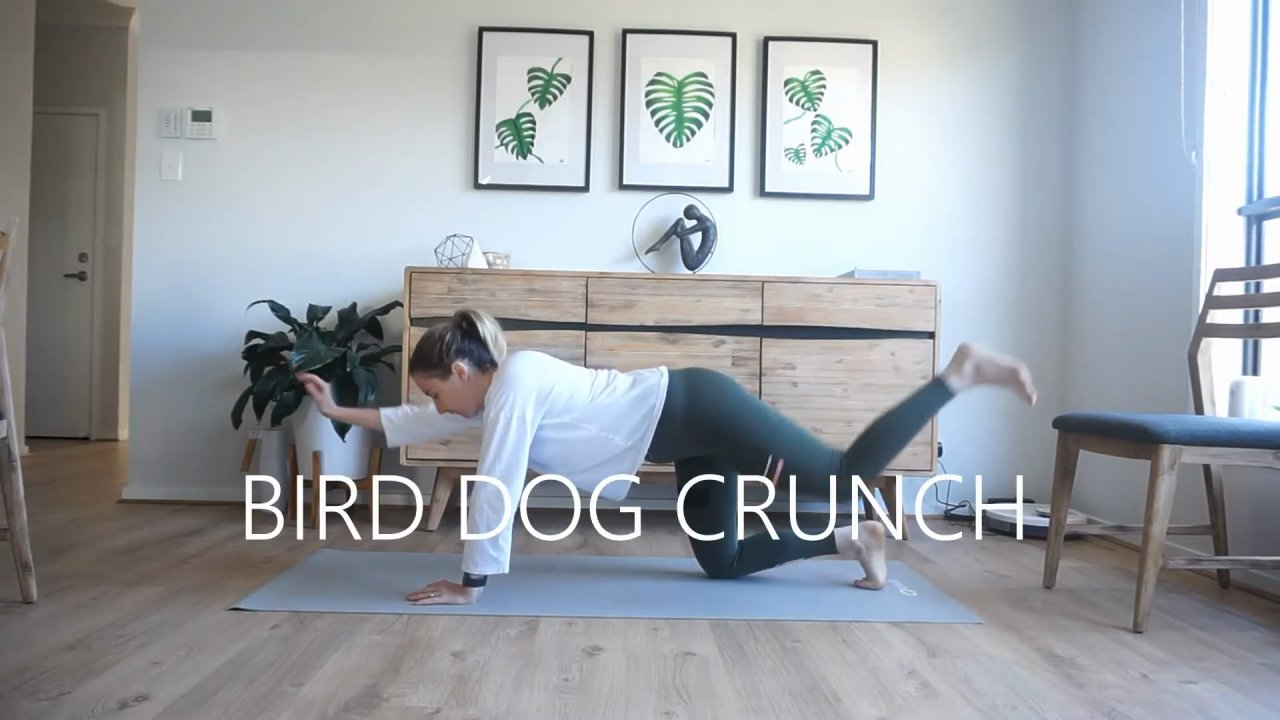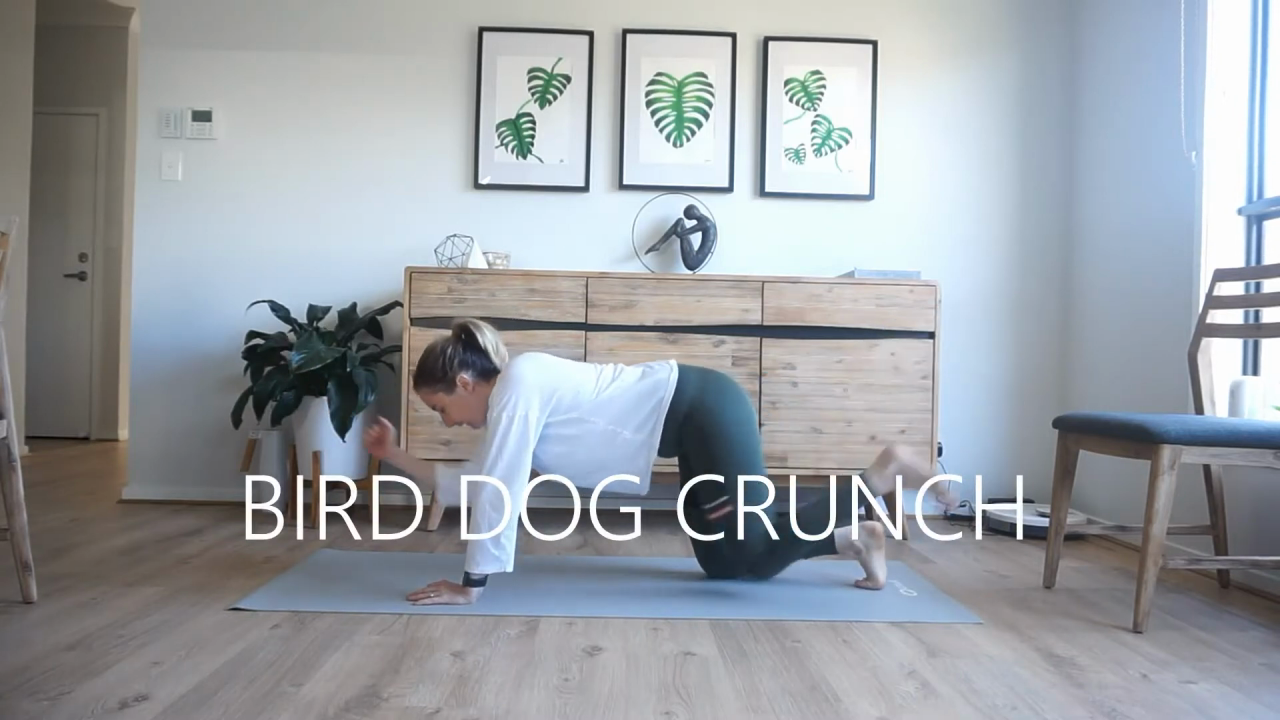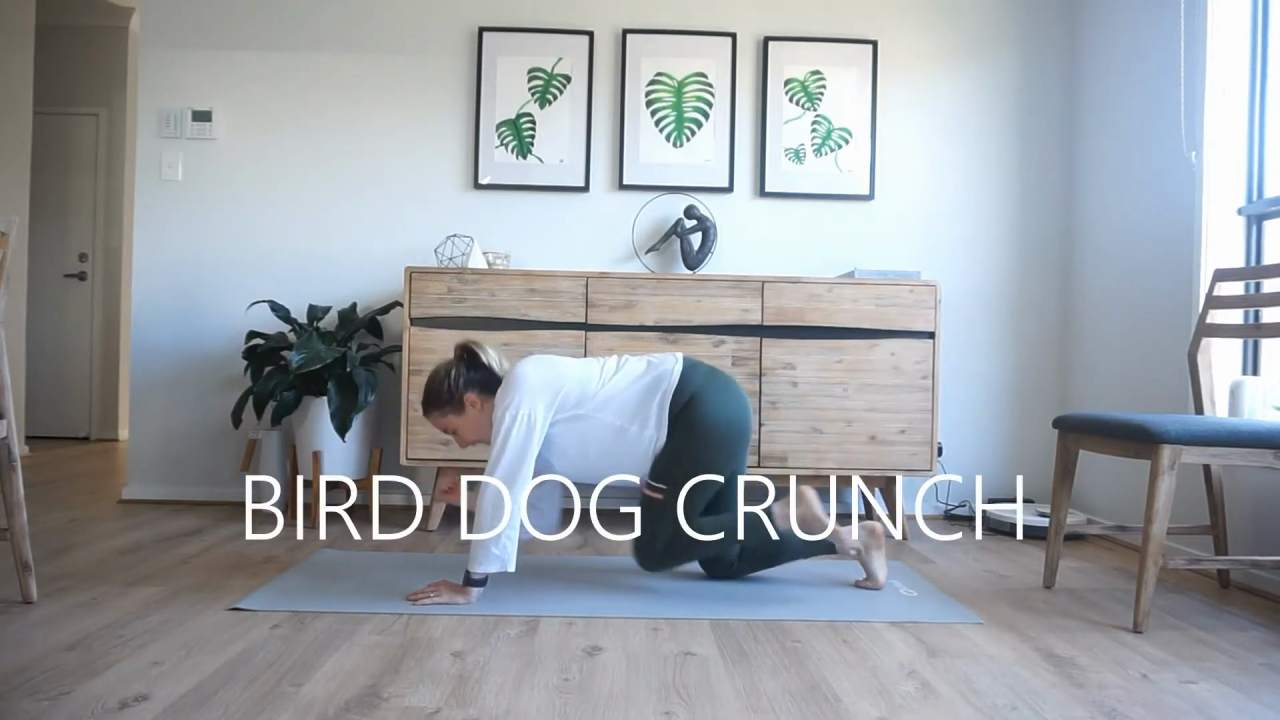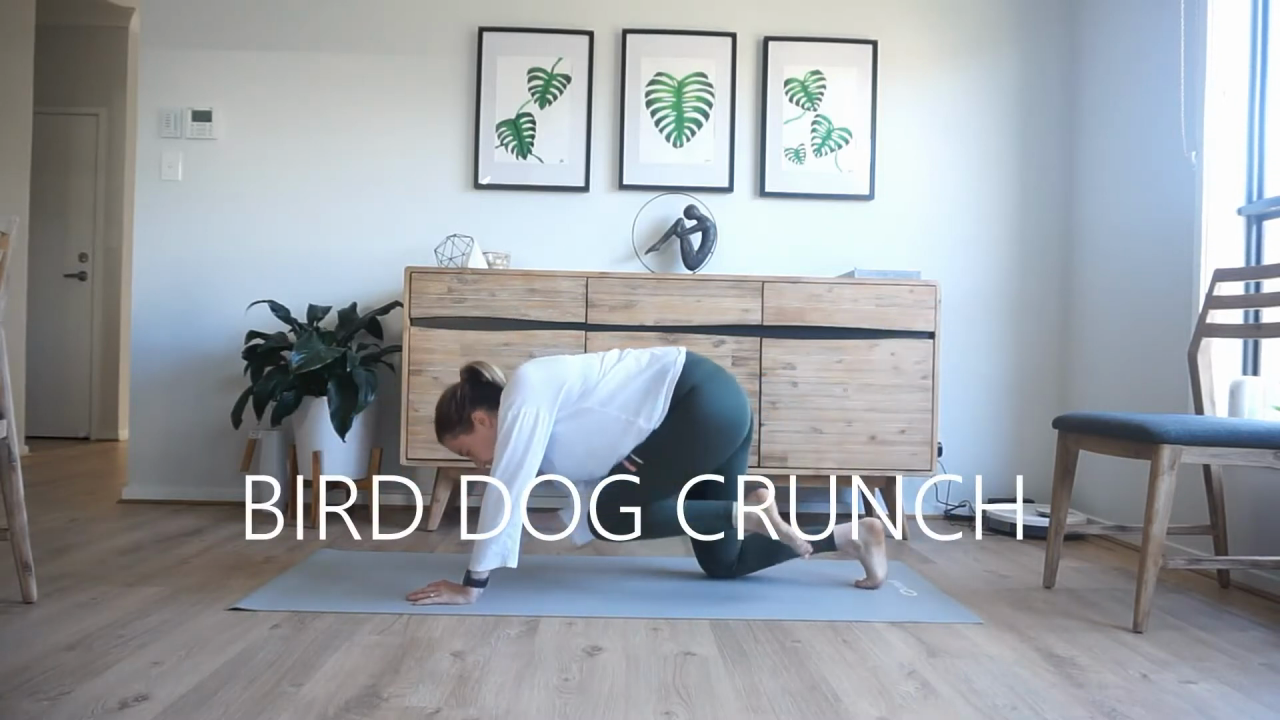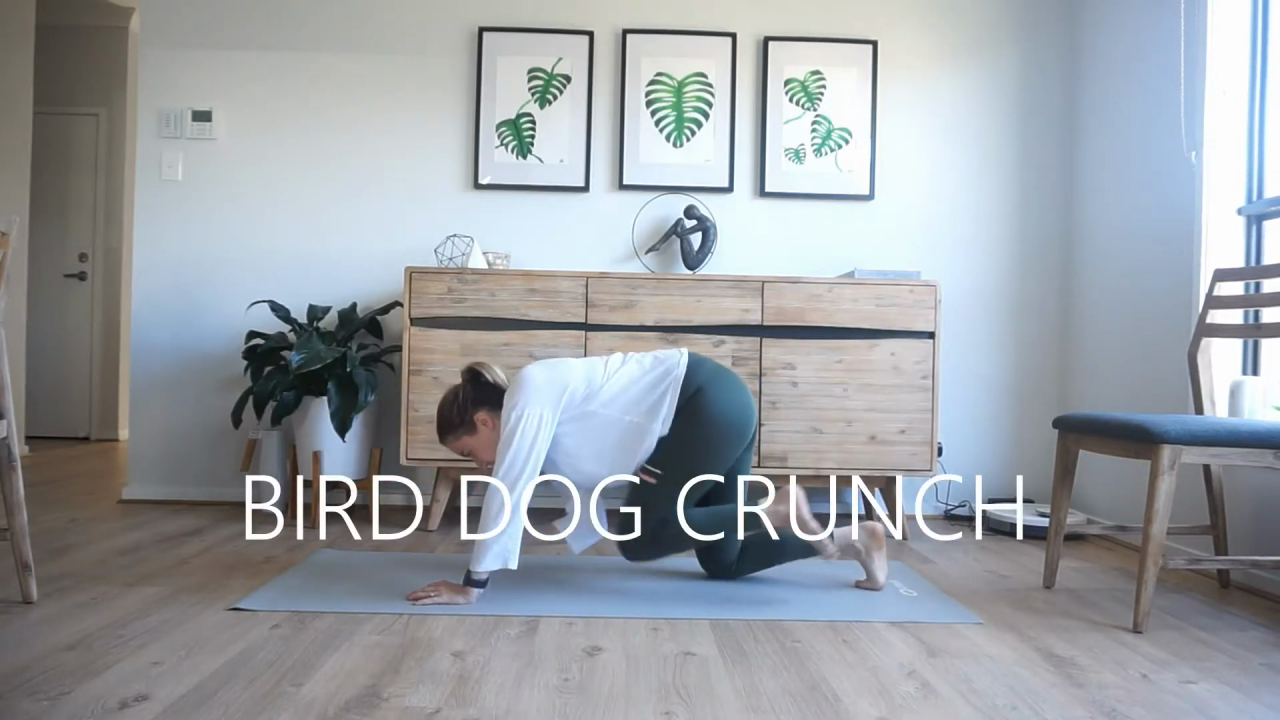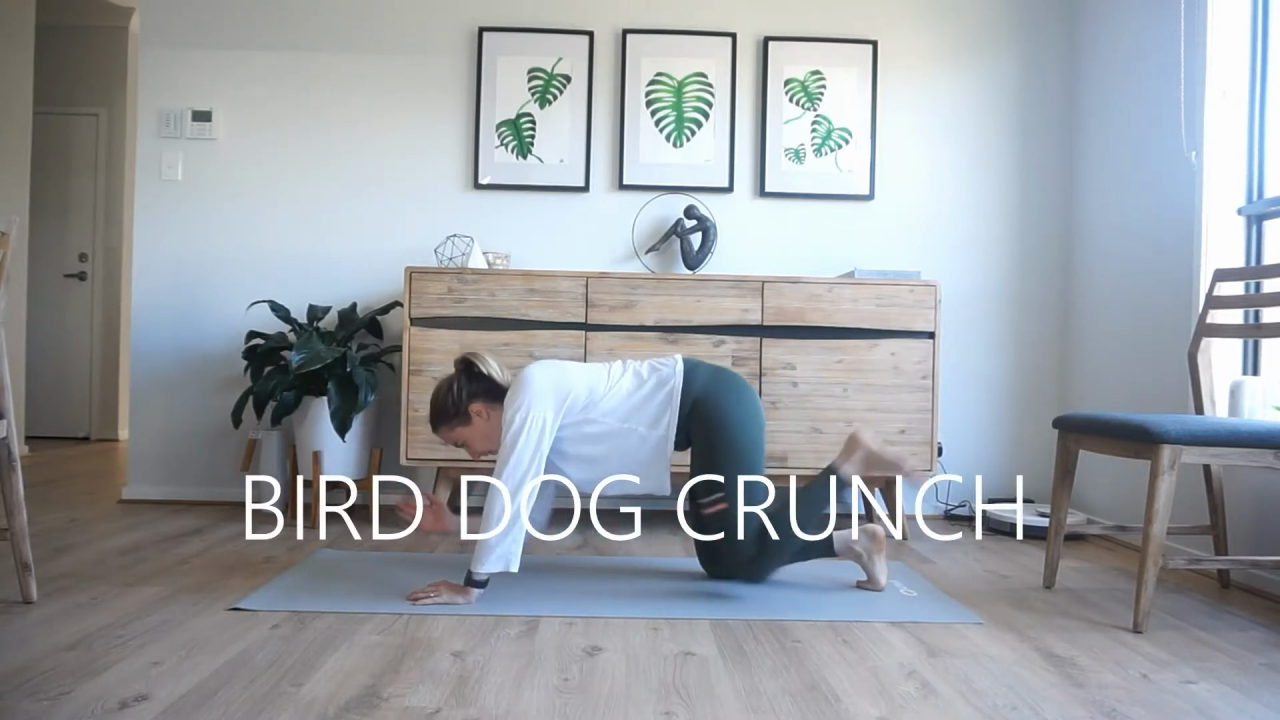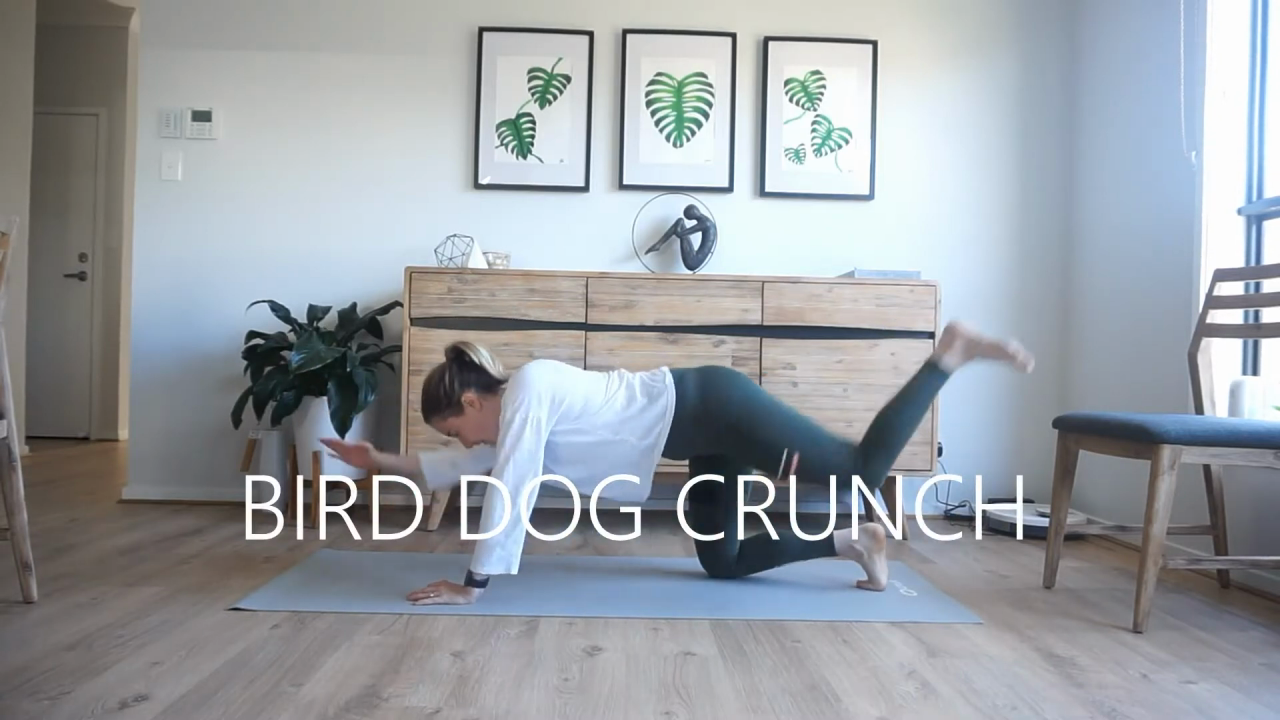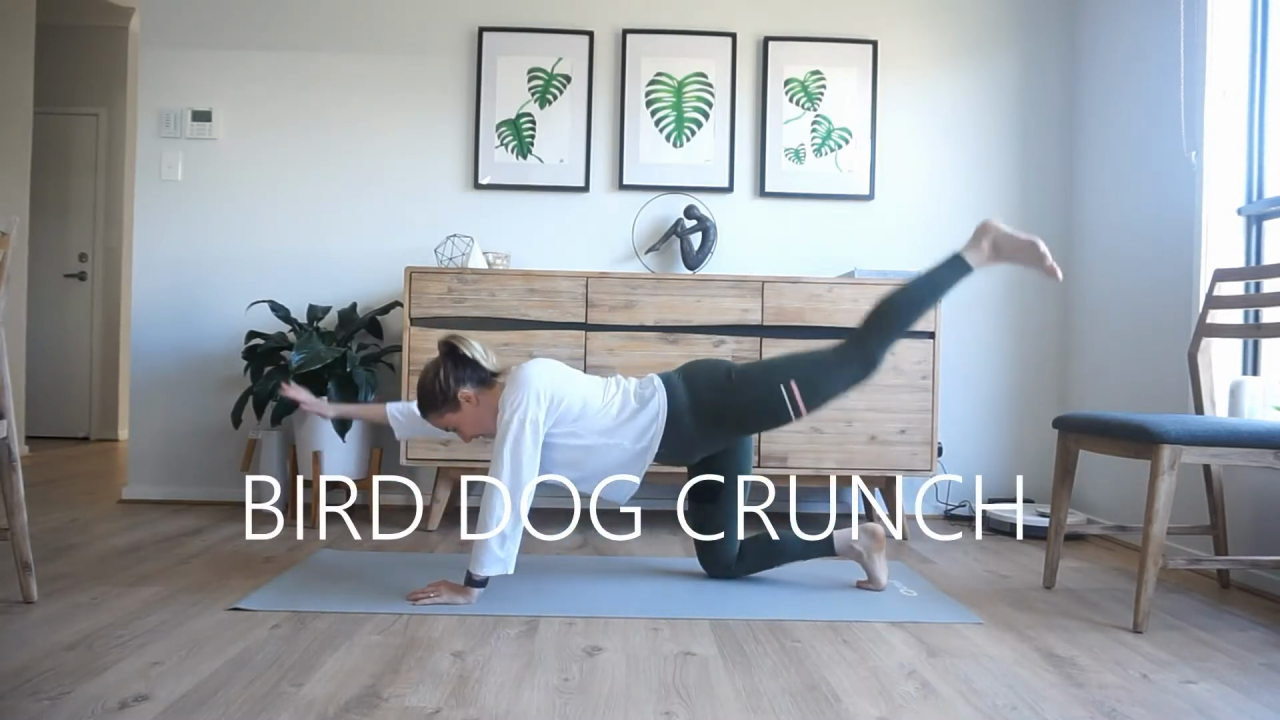
dt=0.2s
person 1, frame 1
left shoulder: (512, 385)
right shoulder: (498, 387)
left elbow: (494, 492)
right elbow: (425, 421)
left wrist: (470, 583)
right wrist: (343, 412)
left hip: (694, 411)
right hip: (689, 429)
left knee: (848, 468)
right knee: (722, 562)
left ankle: (962, 372)
right ankle: (850, 539)
person 1, frame 2
left shoulder: (515, 385)
right shoulder: (510, 398)
left elbow: (497, 495)
right elbow: (478, 483)
left wrist: (471, 584)
right wrist: (401, 459)
left hip: (700, 406)
right hip: (689, 419)
left knee: (754, 561)
right knee: (721, 561)
left ankle: (881, 475)
right ankle: (854, 536)
person 1, frame 3
left shoulder: (521, 392)
right shoulder: (527, 414)
left elbow: (501, 492)
right elbow: (537, 512)
left wrist: (471, 584)
right wrist: (469, 500)
left hip: (703, 405)
right hip: (707, 410)
left knee: (654, 552)
right knee: (723, 558)
left ankle: (788, 514)
right ankle: (849, 536)
person 1, frame 4
left shoulder: (524, 390)
right shoulder: (547, 437)
left elbow: (506, 492)
right elbow: (590, 516)
left wrist: (471, 585)
right wrist: (496, 517)
left hip: (703, 398)
right hip: (715, 406)
left knee: (616, 518)
right knee: (721, 562)
left ankle: (748, 513)
right ankle: (850, 536)
person 1, frame 5
left shoulder: (529, 392)
right shoulder: (548, 435)
left elbow: (507, 494)
right elbow: (591, 519)
left wrist: (472, 583)
right wrist: (526, 535)
left hip: (709, 400)
right hip: (718, 407)
left knee: (640, 540)
right knee: (722, 562)
left ankle: (774, 511)
right ankle: (851, 537)
person 1, frame 6
left shoulder: (528, 394)
right shoulder: (540, 424)
left elbow: (509, 495)
right elbow: (532, 511)
left wrist: (472, 584)
right wrist: (452, 524)
left hip: (713, 404)
right hip: (711, 411)
left knee: (746, 560)
right knee: (725, 561)
left ankle: (846, 463)
right ankle: (850, 538)
person 1, frame 7
left shoulder: (524, 392)
right shoulder: (524, 408)
left elbow: (509, 498)
right elbow: (469, 466)
left wrist: (472, 585)
right wrist: (387, 462)
left hip: (706, 409)
right hip: (704, 426)
left knee: (857, 467)
right knee: (723, 562)
left ankle: (948, 353)
right ankle: (851, 540)
person 1, frame 8
left shoulder: (523, 393)
right shoulder: (503, 396)
left elbow: (506, 503)
right elbow: (423, 417)
left wrist: (471, 586)
right wrist: (334, 409)
left hip: (708, 407)
right hip: (705, 430)
left knee: (859, 355)
right knee: (724, 562)
left ankle: (980, 248)
right ankle: (852, 542)
